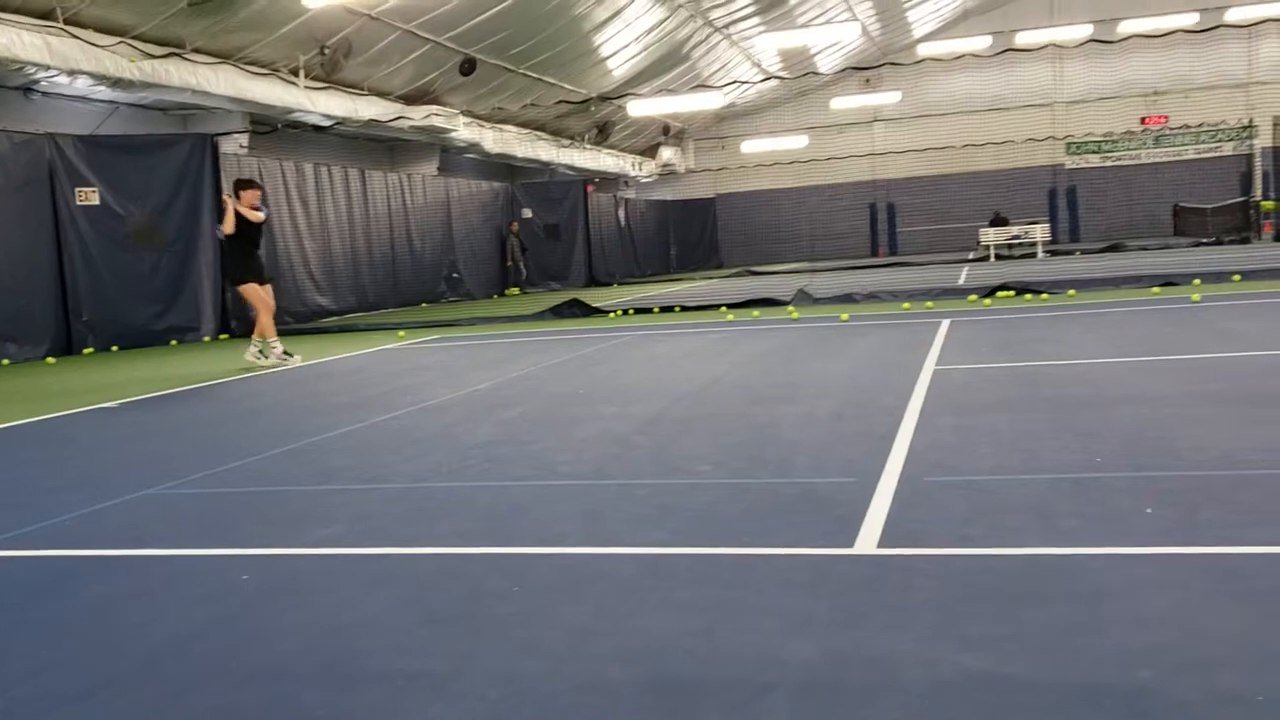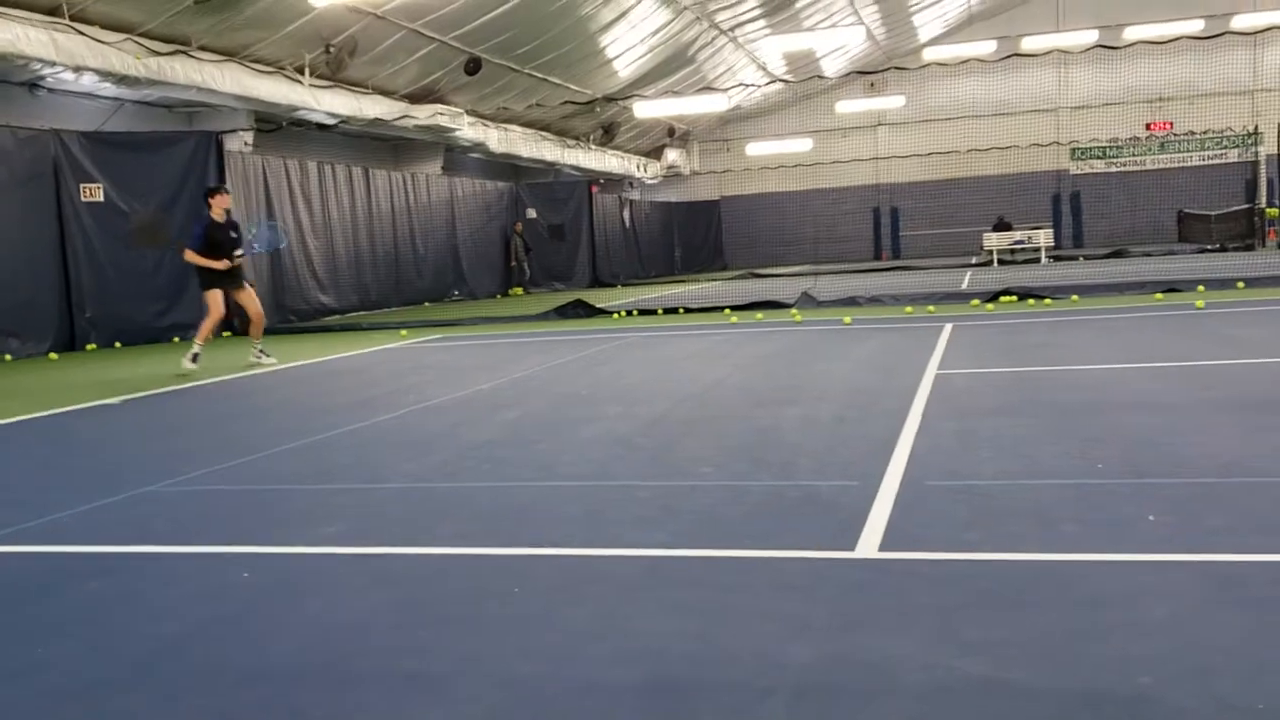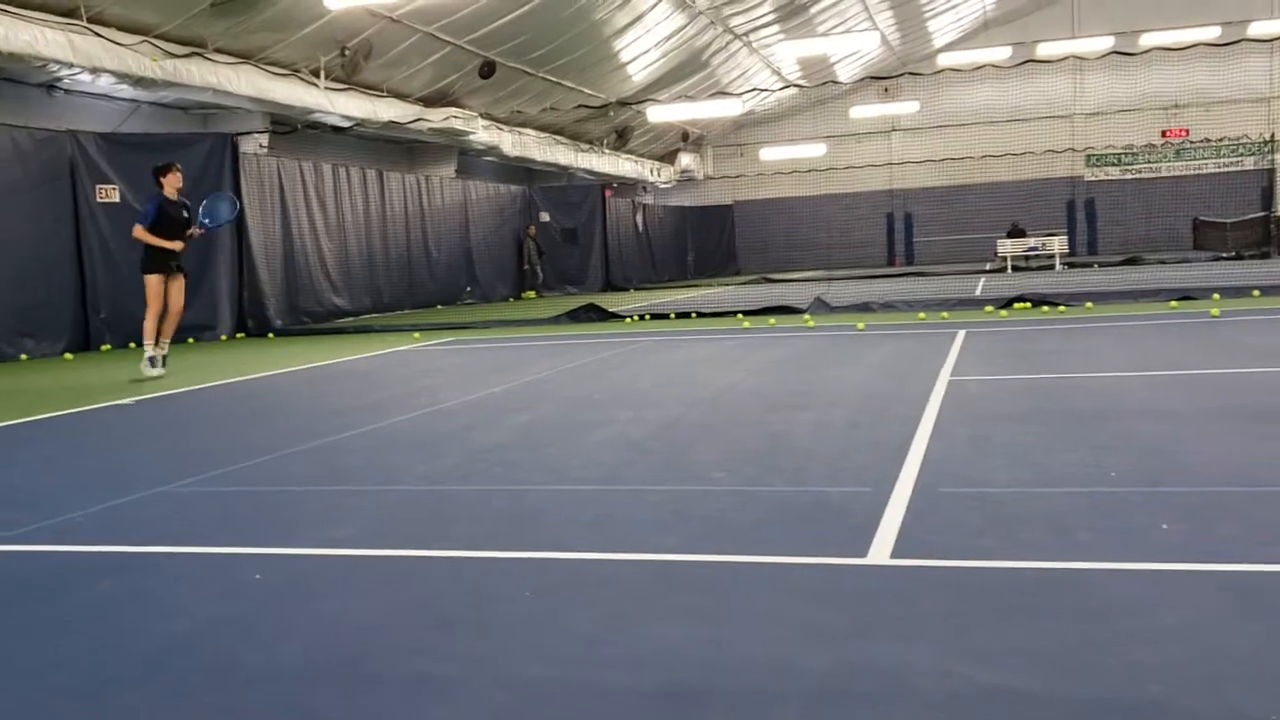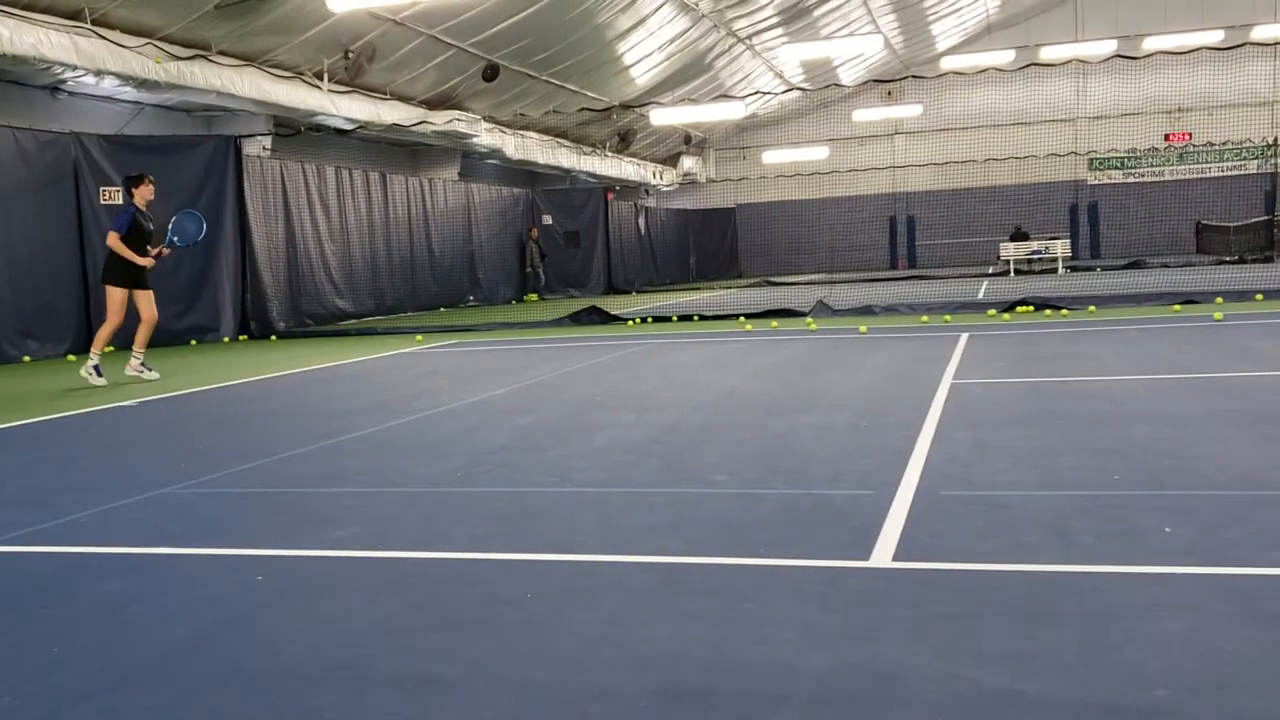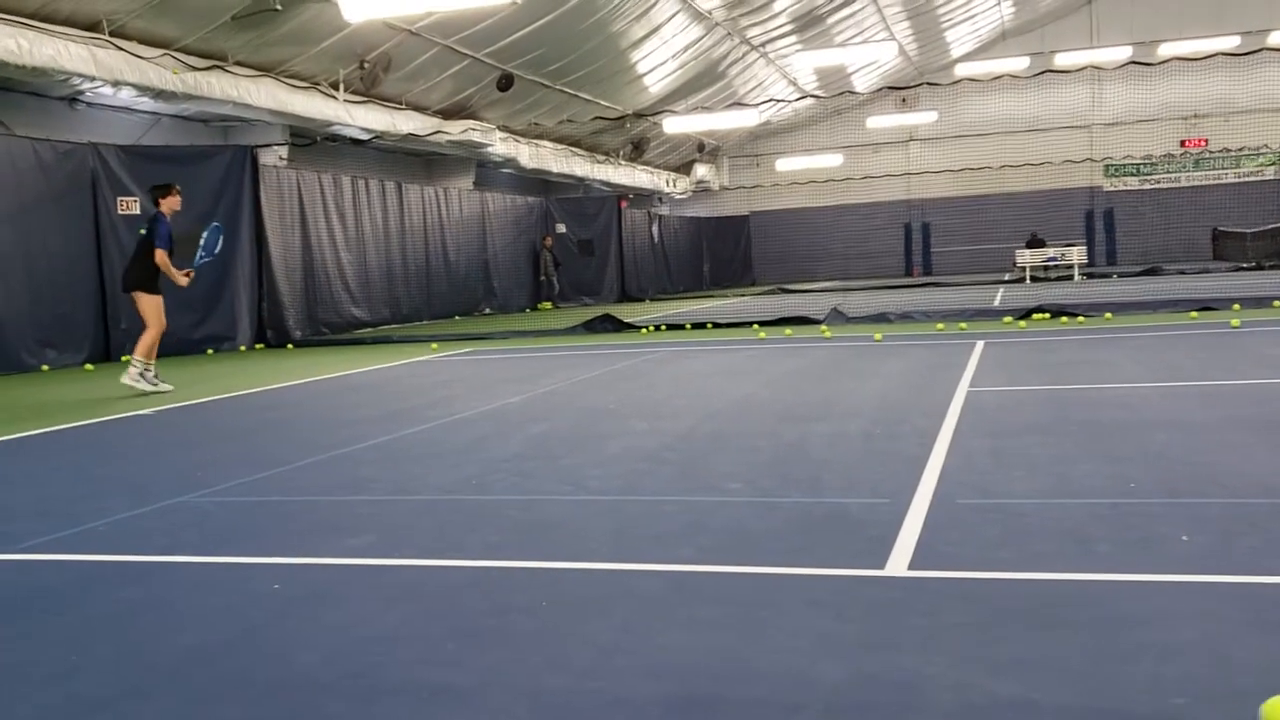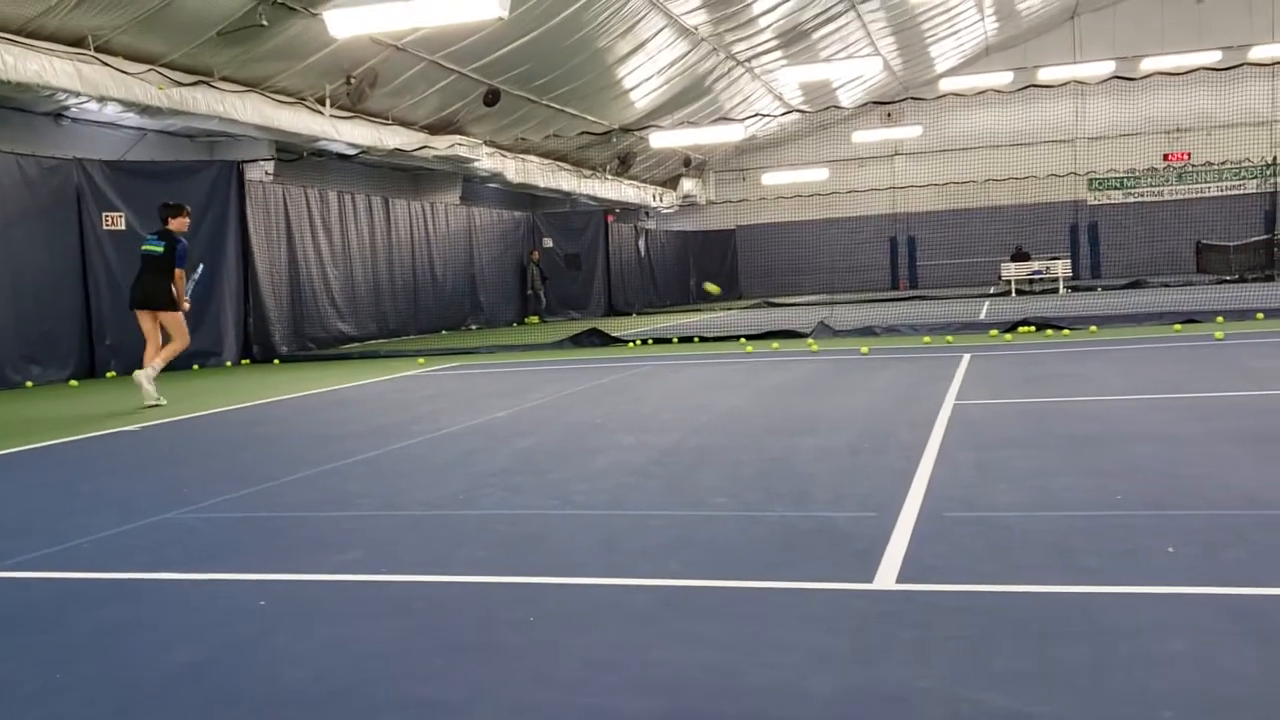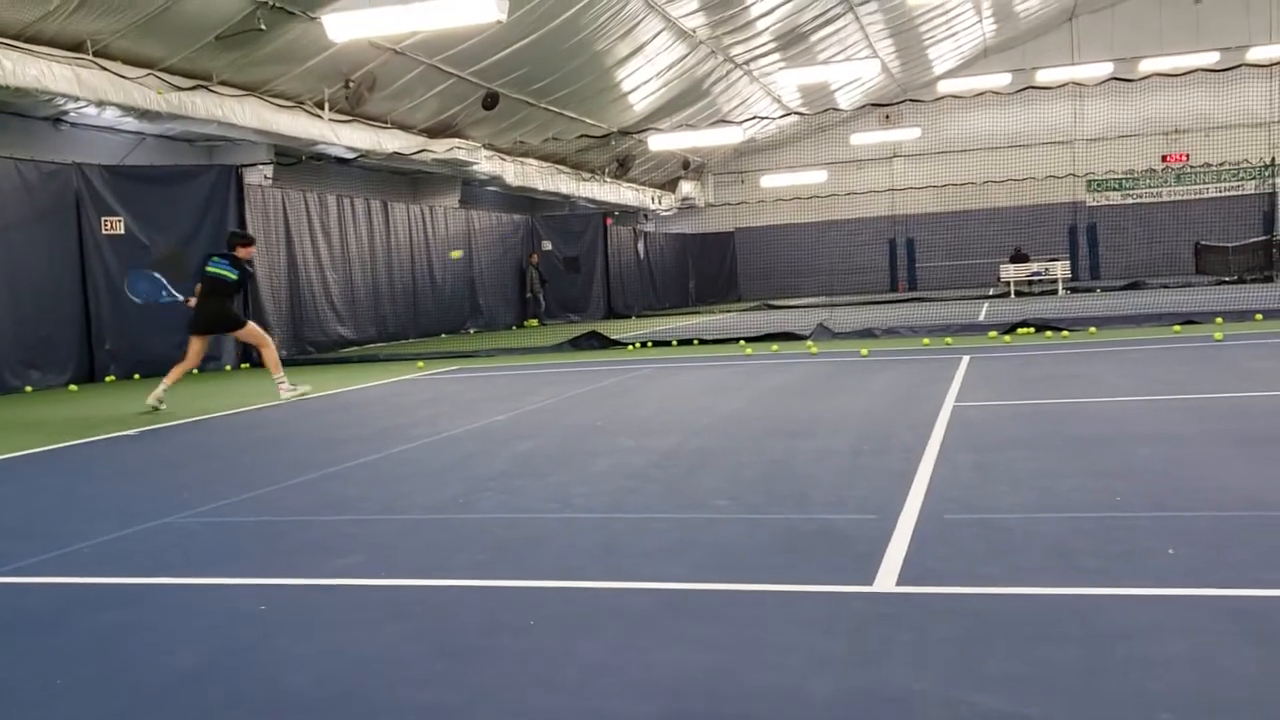
dt=0.4s
person 1, frame 1
left shoulder: (258, 211)
right shoulder: (230, 215)
left elbow: (258, 218)
right elbow: (228, 231)
left wrist: (238, 207)
right wrist: (229, 207)
left hip: (255, 265)
right hip: (238, 268)
left knee: (269, 308)
right knee: (265, 305)
left ankle: (254, 350)
right ankle: (277, 352)
person 1, frame 2
left shoulder: (233, 225)
right shoulder: (204, 226)
right elbow: (188, 255)
left wrist: (239, 256)
right wrist: (215, 264)
left hip: (233, 275)
right hip: (210, 276)
left knee: (258, 313)
right knee: (217, 313)
left ankle: (257, 352)
right ankle: (193, 353)
person 1, frame 3
left shoulder: (184, 204)
right shoulder: (155, 203)
right elbow: (137, 232)
left wrist: (192, 233)
right wrist: (167, 244)
left hip: (175, 260)
right hip: (155, 259)
left knee: (176, 309)
right knee: (155, 308)
left ankle: (160, 354)
right ankle: (149, 356)
person 1, frame 4
left shoulder: (146, 215)
right shoulder: (128, 212)
right elbow: (111, 241)
left wrist: (154, 252)
right wrist: (139, 259)
left hip: (137, 273)
right hip: (119, 271)
left knee: (150, 316)
right knee: (115, 318)
left ankle: (135, 363)
right ankle: (90, 364)
person 1, frame 5
left shoulder: (157, 221)
right shoulder: (162, 222)
right elbow: (159, 258)
left wrist: (177, 272)
right wrist: (177, 279)
left hip: (138, 277)
right hip: (143, 278)
left knee: (156, 326)
right knee: (157, 325)
left ankle: (149, 374)
right ankle: (132, 372)
person 1, frame 6
left shoulder: (150, 238)
right shoulder: (179, 243)
right elbow: (179, 276)
left wrist: (177, 297)
right wrist: (182, 302)
left hip: (138, 291)
right hip: (159, 293)
left knee: (154, 342)
right knee: (181, 340)
left ankle: (149, 394)
right ankle: (147, 373)
person 1, frame 7
left shoulder: (210, 259)
right shoulder: (245, 271)
left elbow: (199, 289)
left hip: (201, 314)
right hip: (223, 314)
left knee: (190, 362)
right knee: (265, 342)
left ankle: (158, 393)
right ankle: (284, 387)
